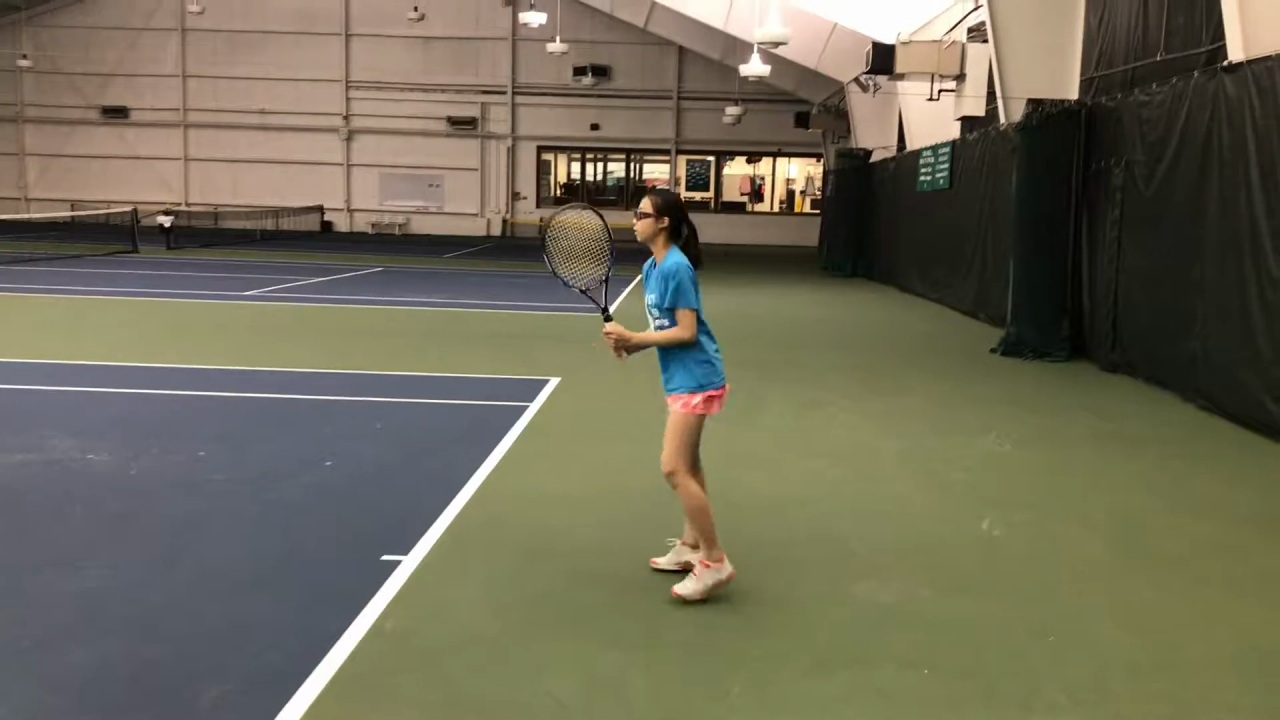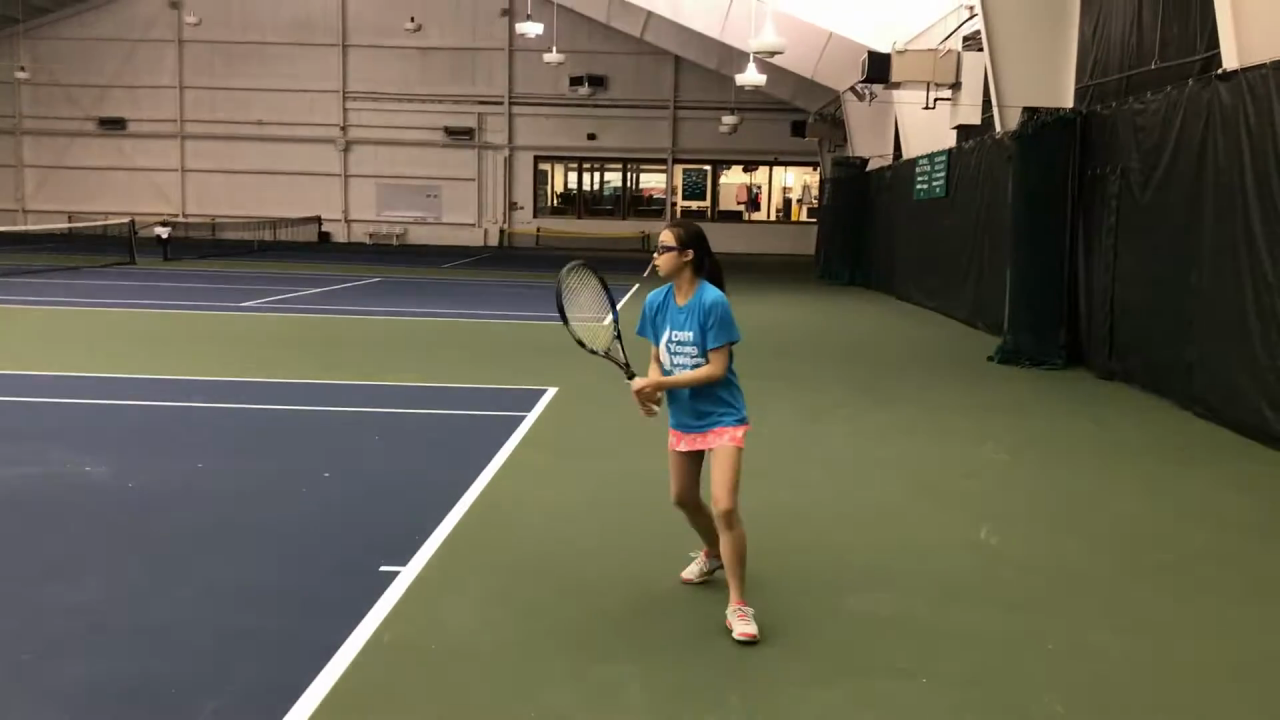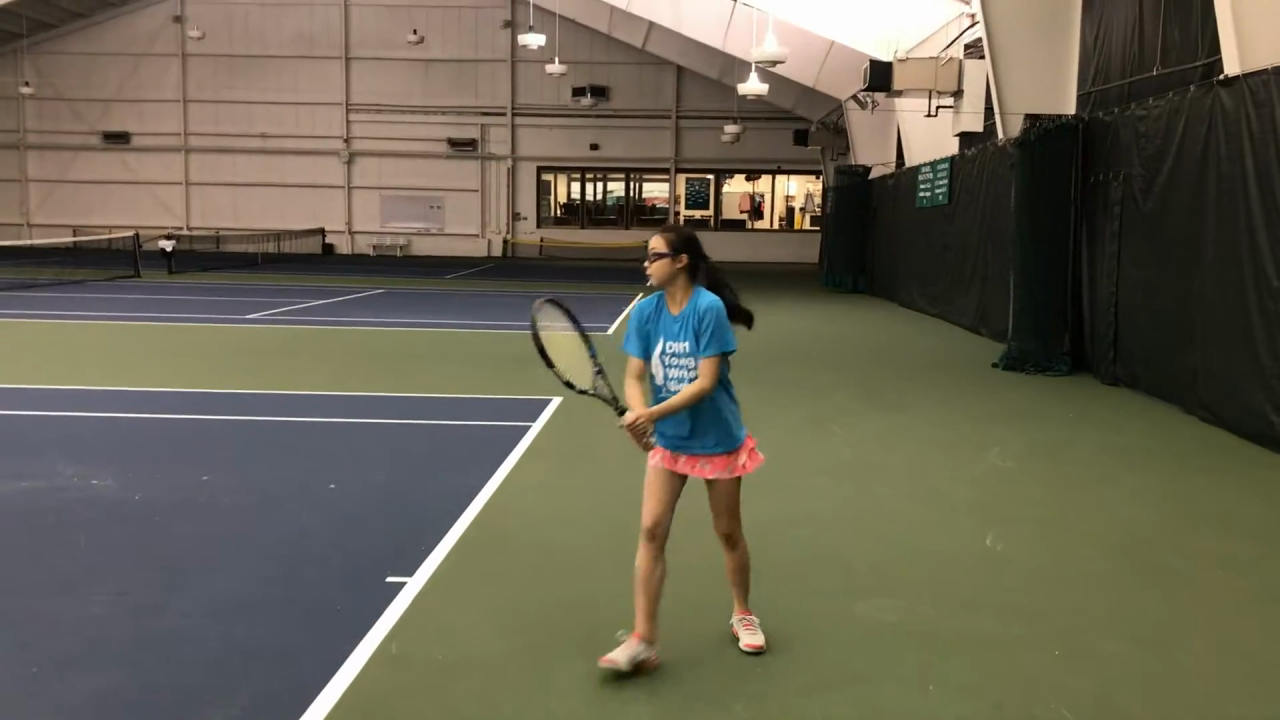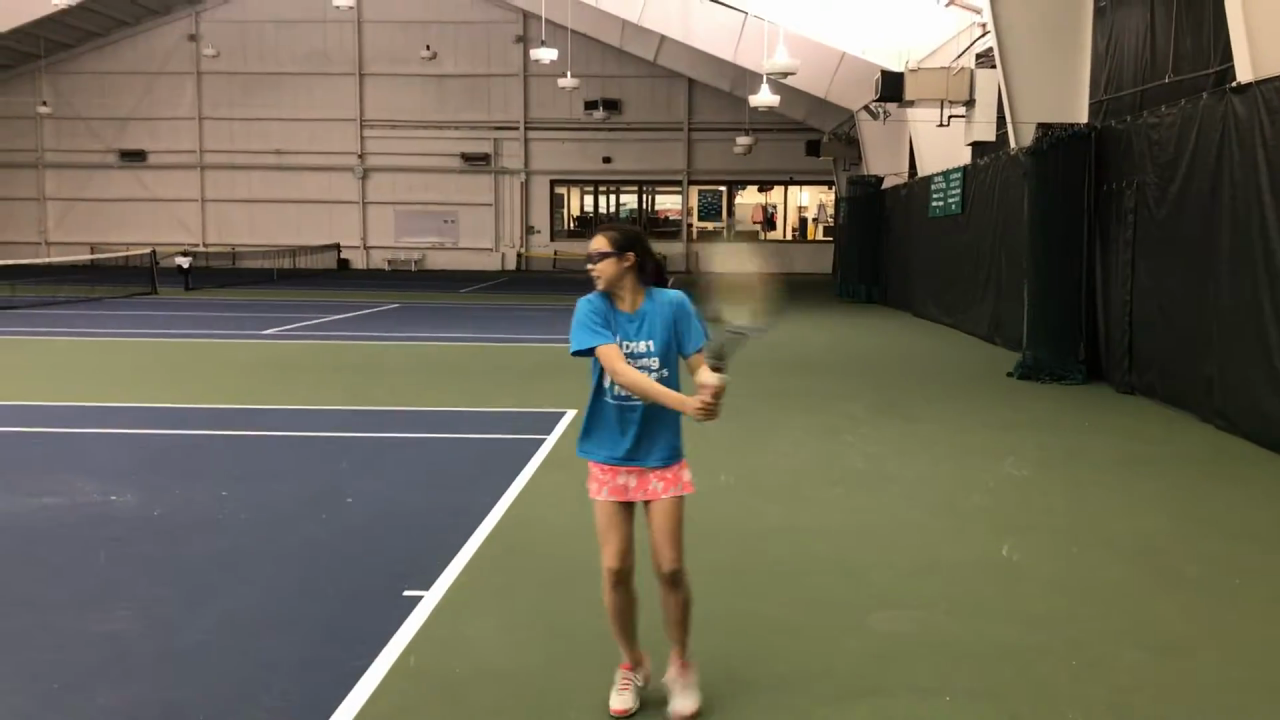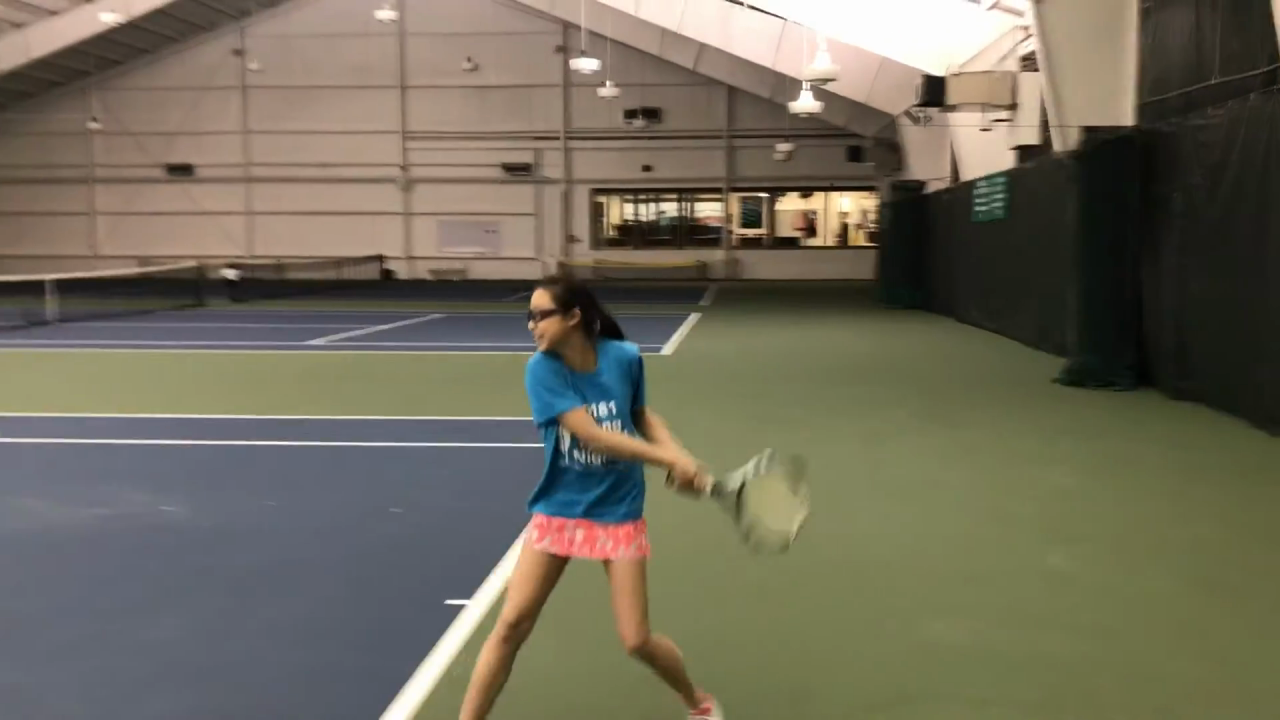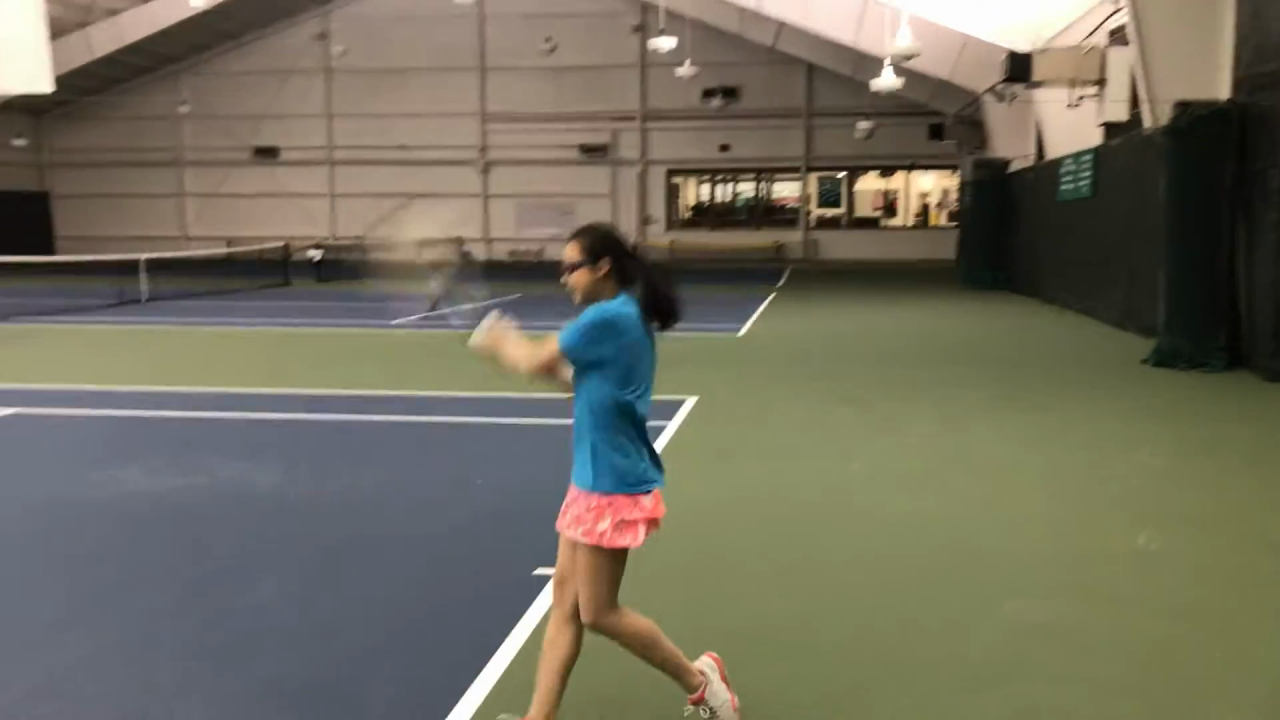
dt=0.3s
person 1, frame 1
left shoulder: (676, 267)
right shoulder: (653, 266)
left elbow: (687, 331)
left wrist: (634, 337)
right wrist: (630, 340)
left hip: (694, 379)
right hip: (677, 379)
left knee: (673, 469)
right knee: (684, 465)
left ankle: (713, 562)
right ankle: (693, 544)
person 1, frame 2
left shoulder: (713, 301)
right shoulder: (656, 301)
left elbow: (718, 369)
right elbow: (658, 361)
left wrist: (661, 383)
right wrist: (650, 385)
left hip: (722, 417)
right hip: (683, 419)
left knee: (725, 508)
right knee: (683, 499)
left ankle: (738, 605)
right ankle: (714, 553)
person 1, frame 3
left shoulder: (709, 307)
right shoulder: (644, 311)
left elbow: (707, 380)
right elbow: (634, 375)
left wrist: (652, 413)
right wrist: (636, 413)
left hip: (718, 437)
right hip: (668, 440)
left knee: (729, 533)
right knee: (651, 529)
left ankle: (743, 615)
right ankle: (642, 640)
person 1, frame 4
left shoulder: (673, 304)
right shoulder: (591, 309)
left elbow: (699, 368)
right elbow: (617, 368)
left wrist: (710, 385)
right wrist: (679, 402)
left hip: (661, 457)
right hip: (608, 456)
left knee: (669, 567)
right knee: (616, 569)
left ankle: (681, 668)
right ankle: (632, 666)
person 1, frame 5
left shoulder: (625, 359)
right shoulder: (541, 372)
right elbow: (590, 435)
left wrist: (678, 454)
right wrist: (667, 459)
left hip: (618, 517)
right hip: (557, 514)
left knee: (636, 639)
right knee: (511, 625)
person 1, frame 6
left shoulder: (605, 319)
right shoulder: (628, 315)
left elbow: (538, 363)
right elbow: (570, 375)
left wrist: (499, 342)
right wrist: (512, 339)
left hip: (615, 487)
right hip: (593, 481)
left knee: (598, 614)
right knee: (566, 604)
left ankle: (697, 679)
